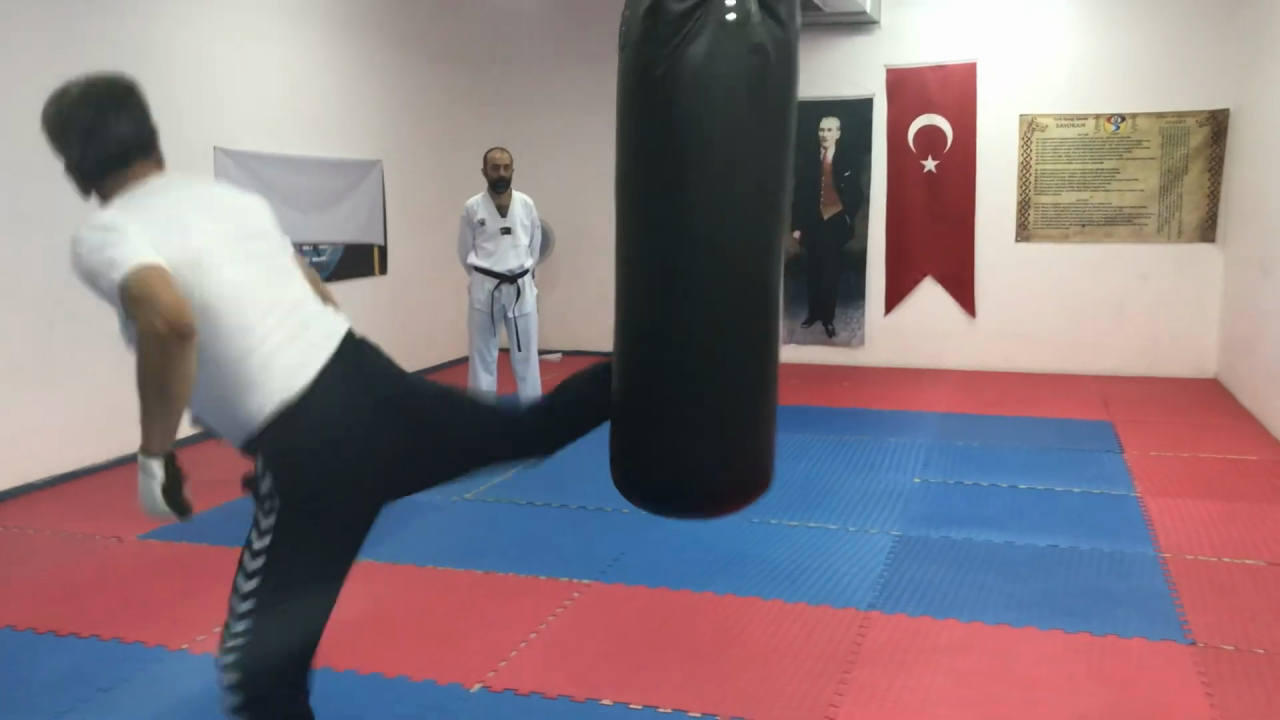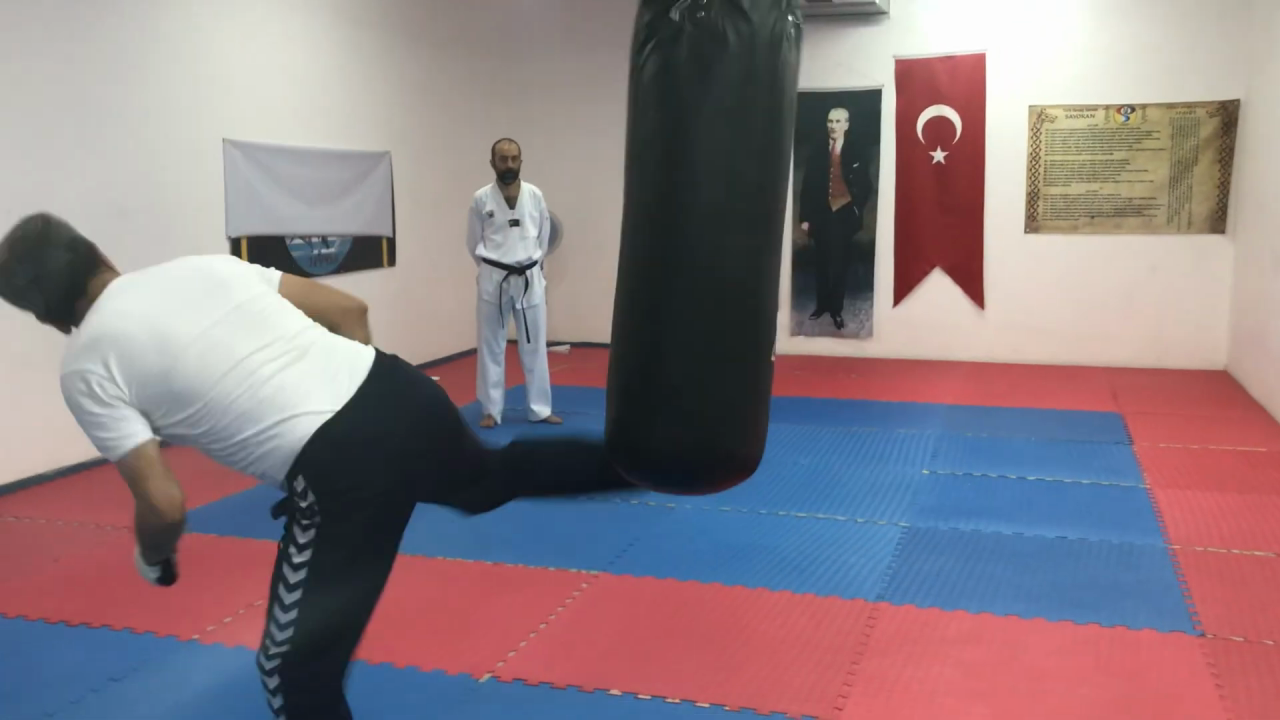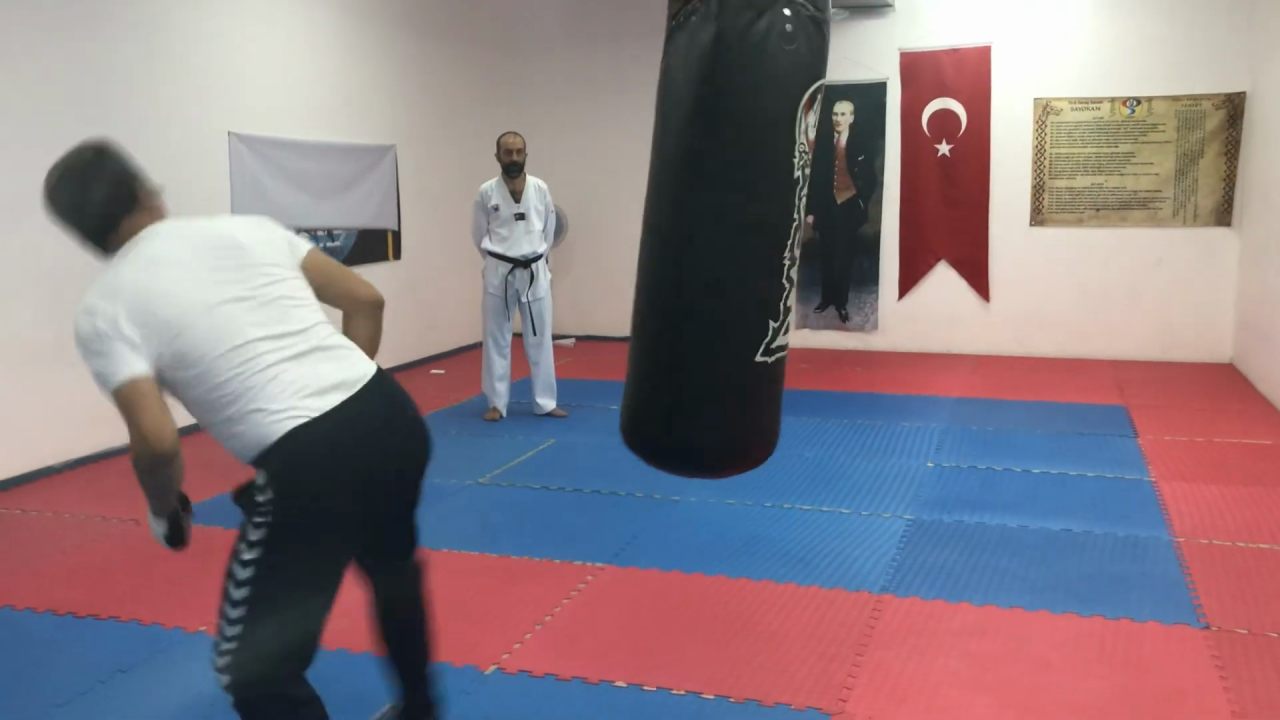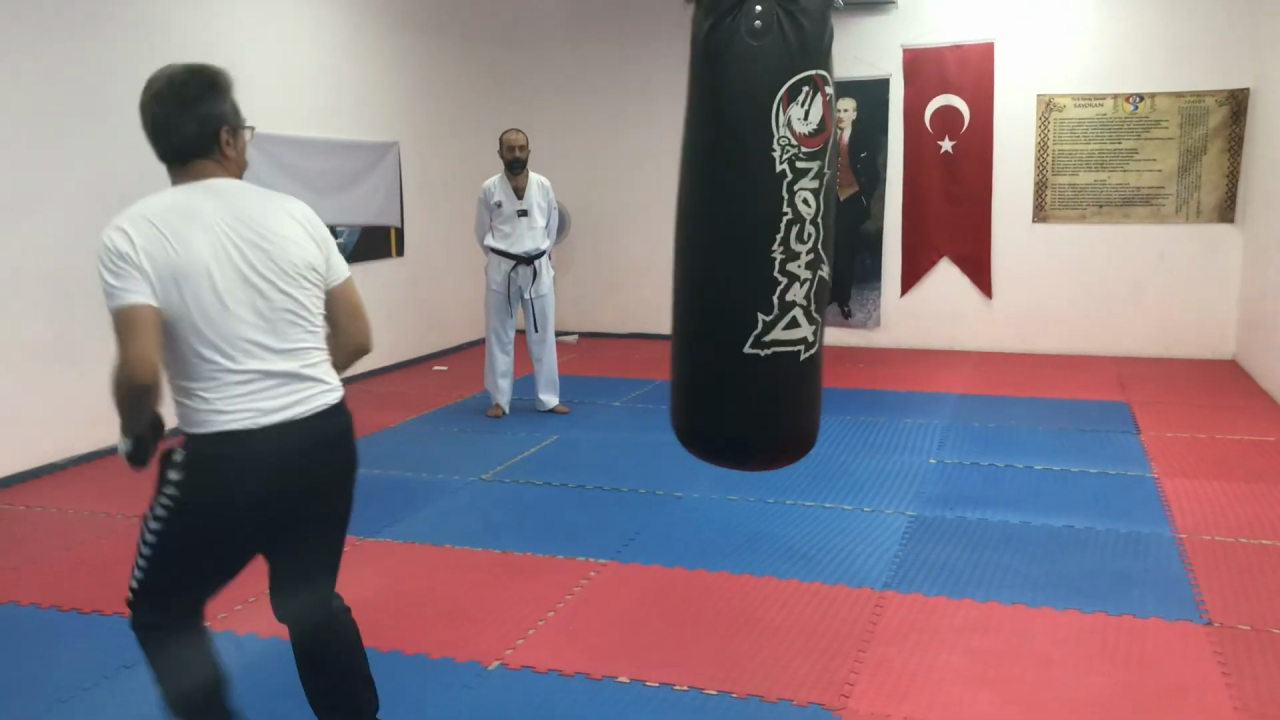
dt=0.2s
person 1, frame 1
left shoulder: (100, 235)
right shoulder: (231, 203)
left elbow: (168, 318)
left wrist: (154, 452)
left hip: (312, 448)
right hip: (367, 383)
left knee: (260, 664)
right knee: (518, 433)
person 1, frame 2
left shoulder: (88, 365)
right shoulder: (212, 266)
left elbow: (164, 504)
right elbow: (349, 311)
left wrist: (153, 559)
left hip: (342, 466)
right hip: (399, 397)
left knee: (296, 667)
right knee: (493, 477)
person 1, frame 3
left shoulder: (104, 311)
right shoulder: (250, 228)
left elbow: (157, 443)
right elbow: (366, 301)
left wrist: (165, 510)
left hip: (309, 465)
right hip: (387, 418)
left knee: (255, 662)
right knee: (392, 571)
person 1, frame 4
left shoulder: (131, 235)
right shoulder: (296, 215)
left elbow: (140, 372)
right elbow: (354, 340)
left wrist: (137, 432)
left hip: (229, 462)
right hip: (326, 438)
left knee: (162, 613)
right knee: (312, 604)
person 2, frame 1
left shoulder: (526, 204)
right shoulder: (473, 208)
left elbow: (534, 245)
right elbow: (465, 250)
left wrist: (522, 272)
right wrist: (482, 276)
left hip: (520, 287)
right hip: (486, 288)
left knee: (526, 353)
right knee: (482, 354)
person 2, frame 2
left shoulder: (535, 196)
right shoulder: (481, 199)
left elbow: (543, 238)
right elbow: (474, 243)
left wrist: (531, 268)
right wrist: (495, 270)
left hip: (530, 279)
right hip: (494, 281)
left knee: (534, 346)
right knee: (491, 346)
left ankle: (540, 408)
right ankle: (491, 410)
person 2, frame 3
left shoulder: (541, 189)
right shoulder: (486, 192)
left elbow: (549, 231)
right elbow: (479, 236)
left wrist: (535, 258)
right wrist: (500, 262)
left hip: (534, 272)
right hip: (499, 273)
left knee: (540, 339)
right knee: (497, 339)
left ankle: (545, 402)
right ankle: (496, 403)
person 2, frame 4
left shoulder: (543, 186)
right shoulder: (489, 189)
left elbow: (551, 227)
right elbow: (482, 232)
left wrist: (537, 254)
right wrist: (503, 258)
left hip: (537, 269)
right hip: (502, 270)
left knee: (543, 335)
right knee: (499, 336)
left ankle: (548, 398)
right ankle: (499, 400)
person 3, frame 1
left shoulder: (846, 162)
right shoulder: (807, 161)
left elbow: (856, 195)
right elbow: (798, 195)
left wrist: (846, 219)
right wrist: (797, 225)
left hip: (835, 225)
right hip: (812, 225)
left knee: (831, 273)
right knee: (812, 273)
left ankle: (828, 317)
right ankle: (813, 313)
person 3, frame 2
left shoulder: (855, 154)
right shoulder: (817, 154)
left elbow: (865, 186)
right elbow: (807, 188)
left wrist: (856, 209)
right wrist: (805, 217)
left hip: (844, 217)
right hip: (822, 217)
left knee: (840, 265)
right knee: (821, 264)
left ankle: (836, 309)
right ankle: (822, 305)
person 3, frame 3
left shoulder: (860, 147)
right shoulder: (821, 147)
left elbow: (870, 180)
right elbow: (813, 180)
left wrist: (860, 203)
right wrist: (811, 210)
left hip: (848, 210)
right hip: (826, 210)
left knee: (845, 258)
right knee: (826, 257)
left ankle: (841, 302)
right ankle: (826, 298)
person 3, frame 4
left shoulder: (862, 144)
left elbow: (872, 177)
left wrist: (864, 199)
left hip: (851, 206)
left knee: (847, 254)
right knee: (830, 253)
left ankle: (844, 298)
right ankle: (831, 294)
